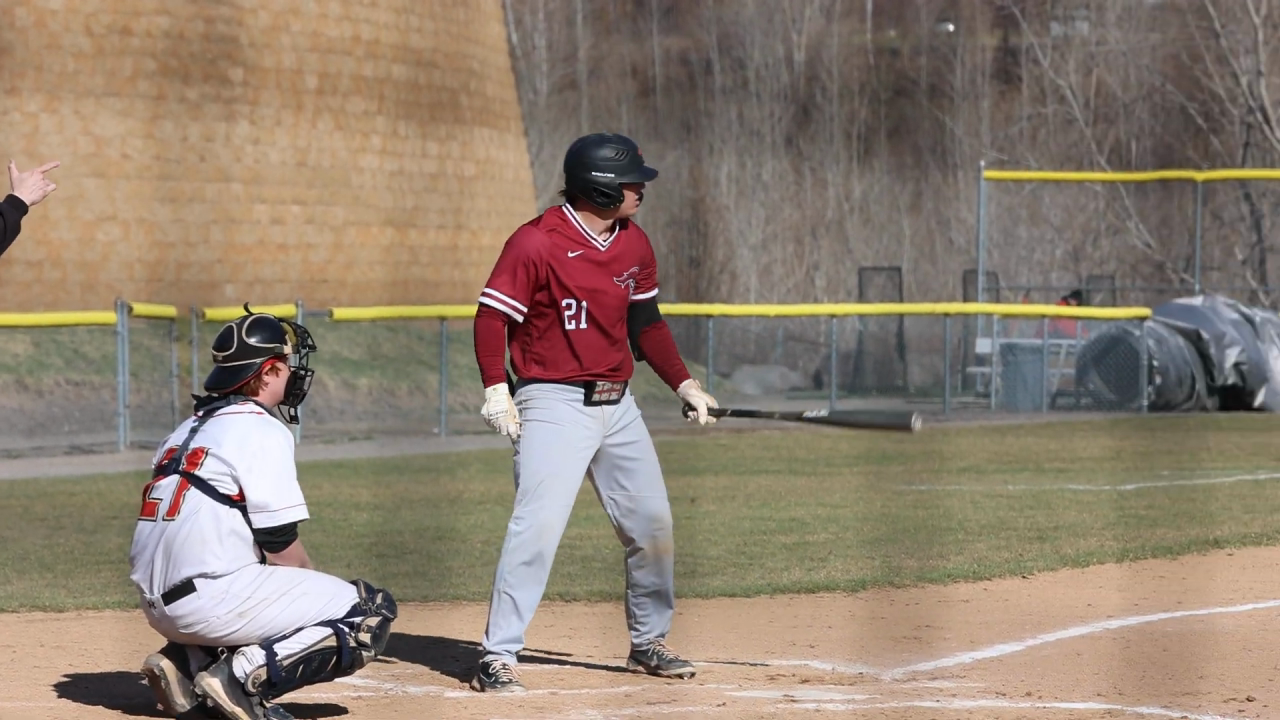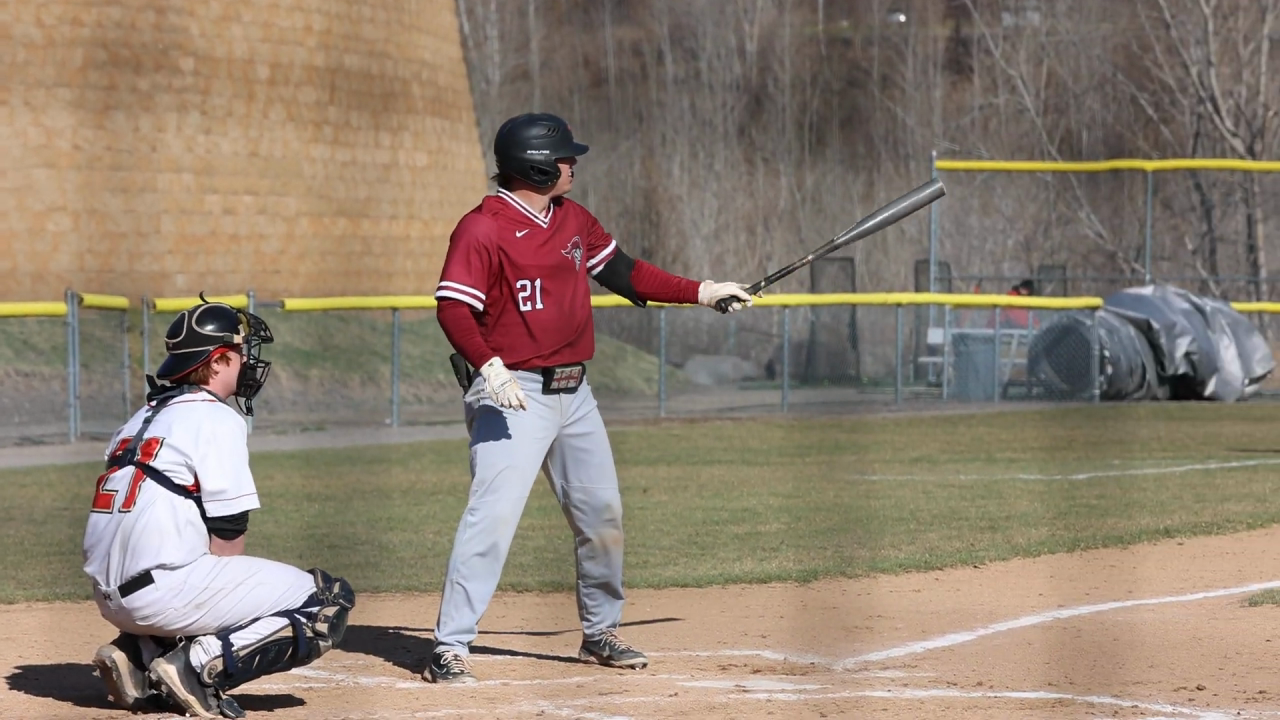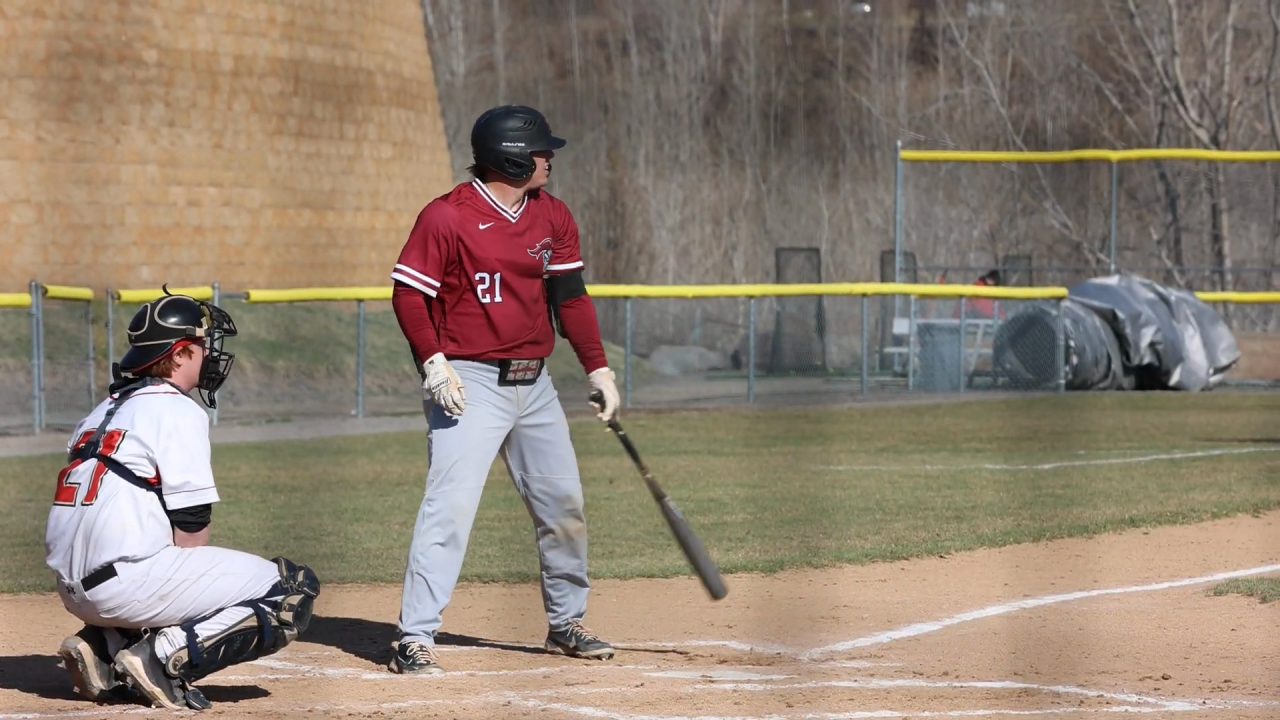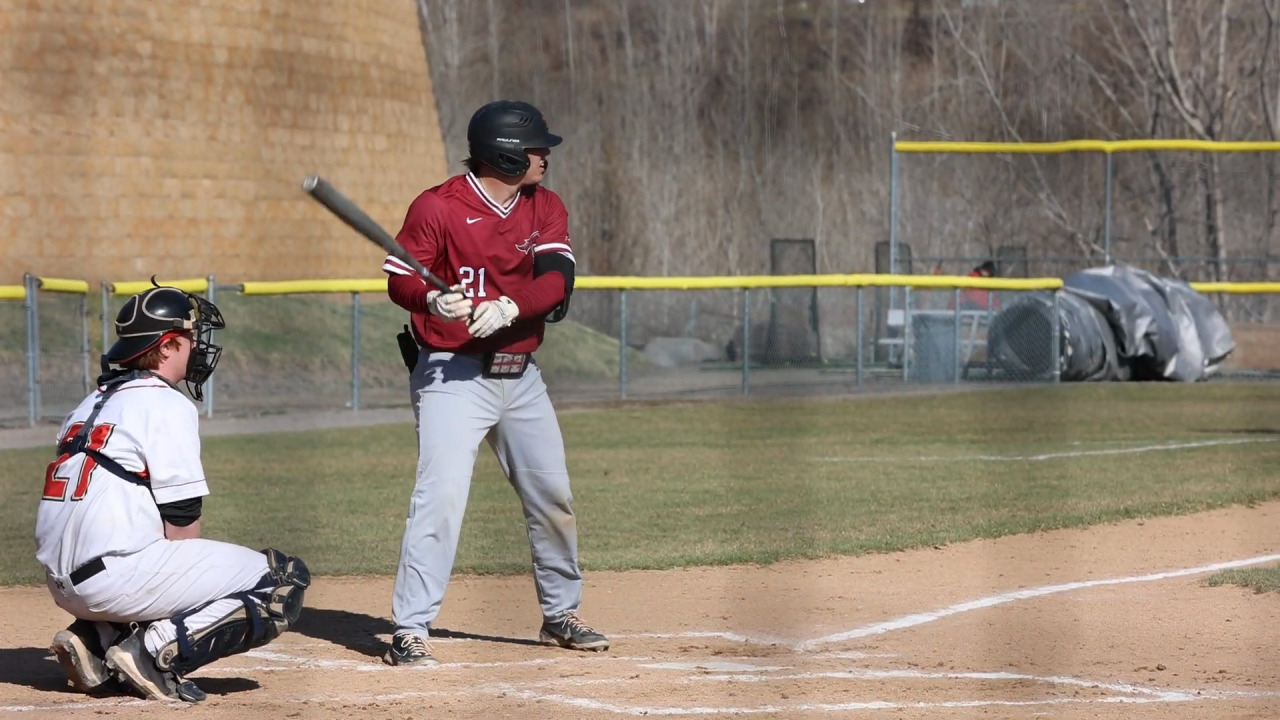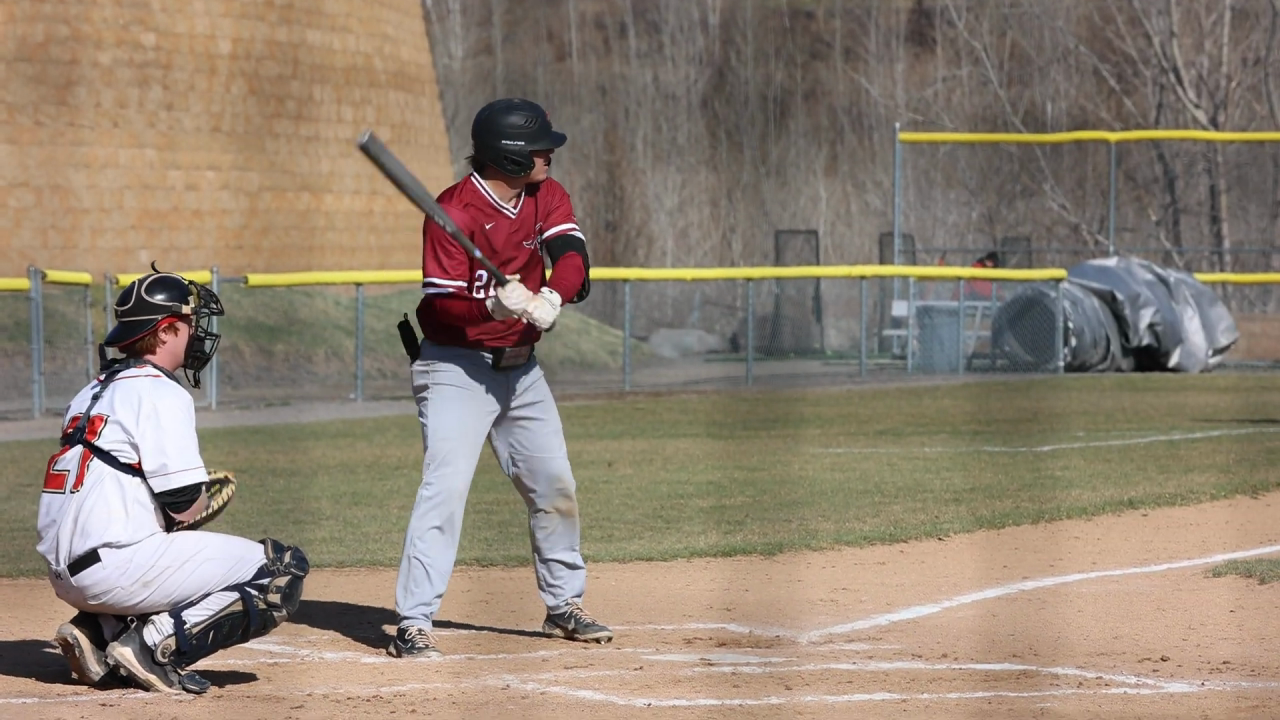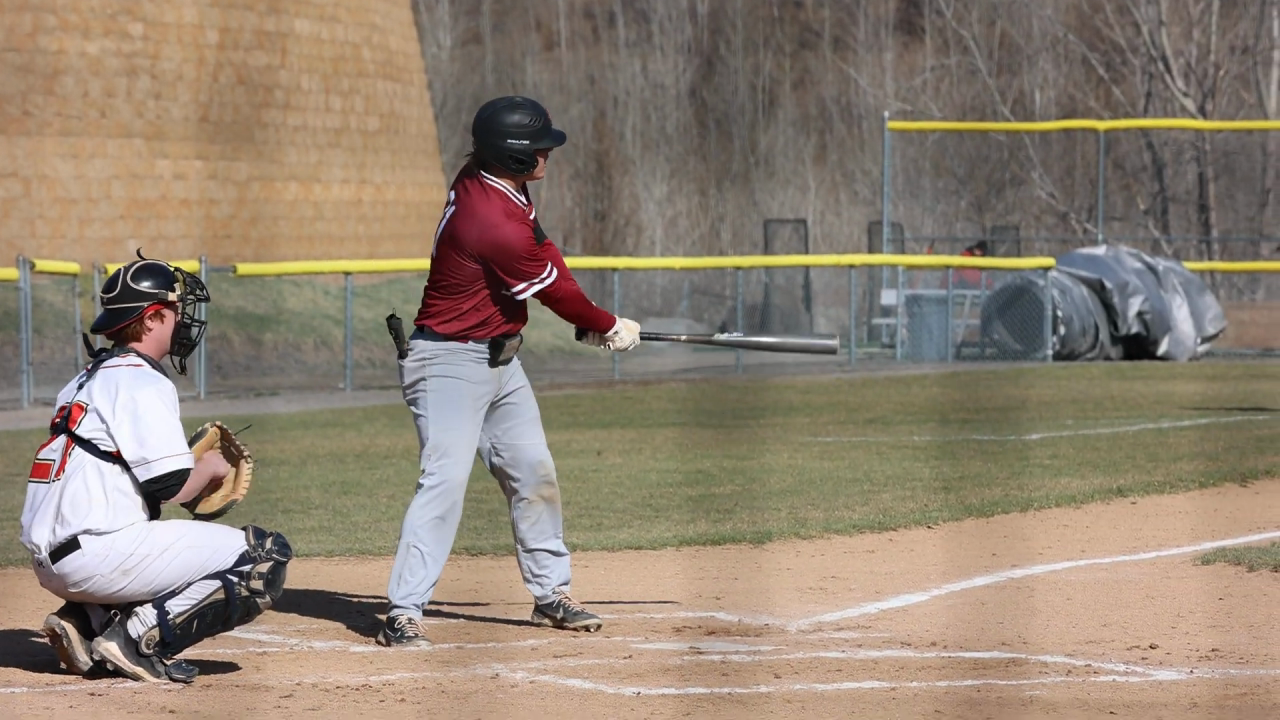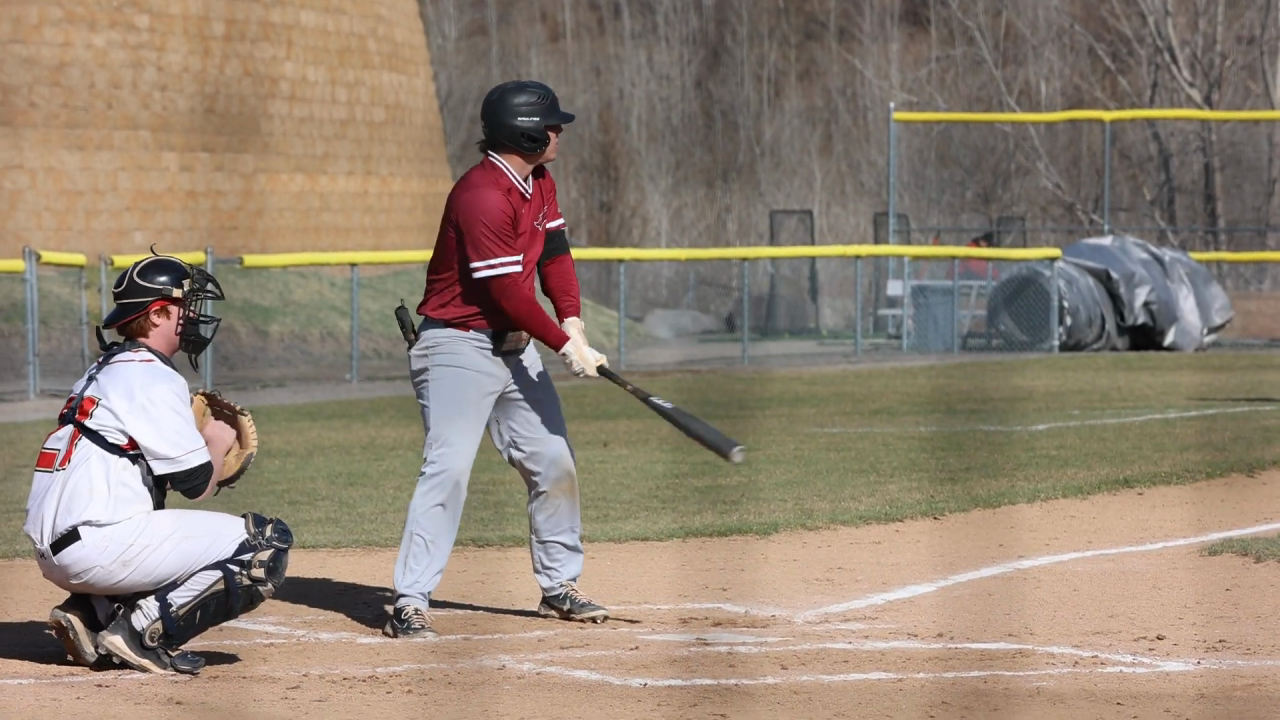
dt=0.4s
person 1, frame 1
left shoulder: (634, 243)
right shoulder: (537, 242)
right elbow: (492, 316)
left wrist: (685, 384)
right wrist: (496, 388)
left hip: (618, 403)
right hip: (554, 402)
left knee: (653, 524)
right knee: (538, 525)
left ankle: (648, 642)
right ankle: (498, 655)
person 1, frame 2
left shoulder: (574, 218)
right shoulder: (482, 227)
left elbow: (624, 272)
right elbow: (453, 309)
left wrist: (702, 292)
right wrist: (490, 367)
left hip: (574, 392)
right hip: (515, 395)
left knee: (602, 515)
right knee: (492, 517)
left ankle: (599, 633)
right ankle: (449, 646)
person 1, frame 3
left shoulder: (553, 216)
right shoulder: (446, 215)
left elbow: (570, 298)
right elbow: (410, 294)
left wrist: (599, 369)
right wrist: (436, 363)
left hip: (534, 383)
right hip: (466, 382)
left knee: (563, 503)
right knee: (450, 507)
left ankle: (566, 622)
right ankle: (414, 636)
person 1, frame 4
left shoulder: (547, 207)
right shoulder: (437, 206)
left elbow: (557, 282)
right elbow: (399, 279)
left wrist: (507, 307)
right wrist: (434, 302)
left hip: (521, 375)
right hip: (451, 375)
left knee: (552, 497)
right knee: (440, 498)
left ankle: (561, 614)
right ankle: (409, 630)
person 1, frame 5
left shoulder: (549, 197)
right shoulder: (453, 212)
left elbow: (573, 260)
right elbow: (443, 304)
left wrist: (550, 297)
right wrist: (496, 302)
left hip: (520, 366)
right hip: (456, 367)
left knee: (554, 485)
right knee: (445, 489)
left ankle: (564, 605)
right ankle: (413, 622)
person 1, frame 6
left shoulder: (499, 184)
right shoulder: (494, 224)
left elbow: (542, 248)
right elbow: (551, 290)
left wrist: (594, 318)
right wrist: (610, 327)
left hip: (500, 356)
right hip: (450, 361)
left knee: (534, 473)
right knee: (446, 479)
left ankle: (551, 594)
right ankle: (404, 611)
person 1, frame 7
left shoulder: (538, 182)
right shoulder: (485, 195)
left elbow: (555, 256)
right elbow: (506, 292)
left wrist: (571, 321)
right wrist: (566, 346)
left hip: (513, 348)
right hip: (458, 348)
left knee: (554, 465)
right knee: (449, 470)
left ankle: (558, 586)
right ankle: (409, 601)
person 2, frame 1
left shoulder: (190, 427)
right shoulder: (262, 430)
right elbow: (280, 542)
right wrist: (335, 593)
left hip: (158, 602)
right hip: (206, 597)
right knee: (372, 612)
left ankle: (186, 663)
right ankle: (242, 676)
person 2, frame 2
left shoulder: (143, 418)
right shoulder: (216, 418)
right elbow: (228, 534)
right wrist: (225, 596)
left hip: (110, 596)
right hip: (160, 588)
right knee: (329, 602)
left ankle: (137, 657)
right ankle: (197, 666)
person 2, frame 3
left shoulder: (105, 409)
right shoulder: (178, 410)
right elbow: (191, 525)
right wrist: (194, 584)
left hip: (74, 588)
right hip: (122, 579)
right knee: (295, 589)
left ankle: (103, 647)
right ankle: (163, 658)
person 2, frame 4
left shoulder: (94, 401)
right shoulder: (167, 404)
right elbow: (181, 520)
right wrist: (191, 575)
left hip: (63, 583)
right hip: (113, 574)
right knee: (285, 581)
left ankle: (96, 641)
right ankle: (153, 653)
person 2, frame 5
left shoulder: (94, 390)
right shoulder: (161, 393)
right elbow: (183, 505)
right wrist: (207, 503)
left hip: (66, 573)
right hip: (111, 567)
right knee: (284, 571)
left ankle: (98, 634)
right ankle: (153, 646)
person 2, frame 6
left shoulder: (89, 377)
right shoulder: (141, 382)
right elbow: (172, 487)
left wrist: (189, 467)
right wrist: (210, 467)
left hip: (52, 559)
right hip: (93, 553)
right knee: (267, 557)
left ankle: (86, 623)
right ankle: (138, 638)
person 2, frame 7
left shoulder: (104, 370)
right shoulder: (153, 378)
right elbow: (198, 484)
left wrist: (196, 443)
right wrist: (218, 441)
left hip: (55, 550)
right hip: (95, 544)
right knee: (267, 543)
left ankle: (91, 614)
right ankle: (143, 631)
